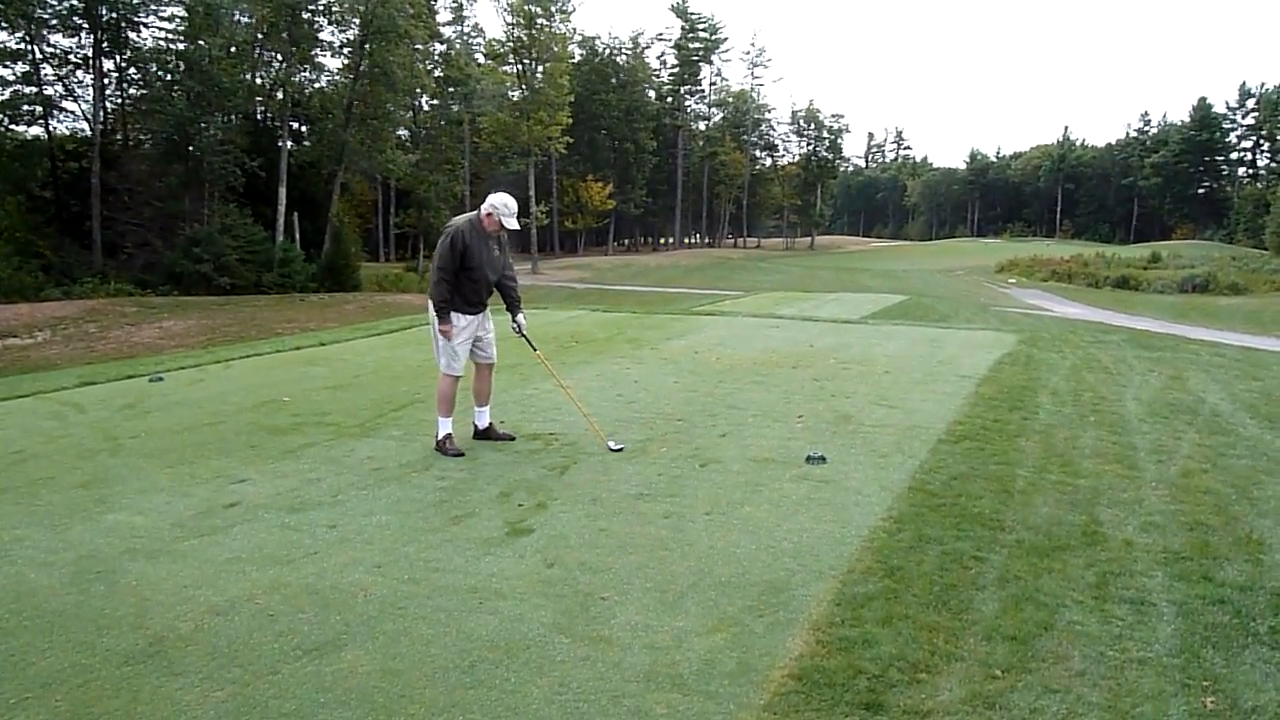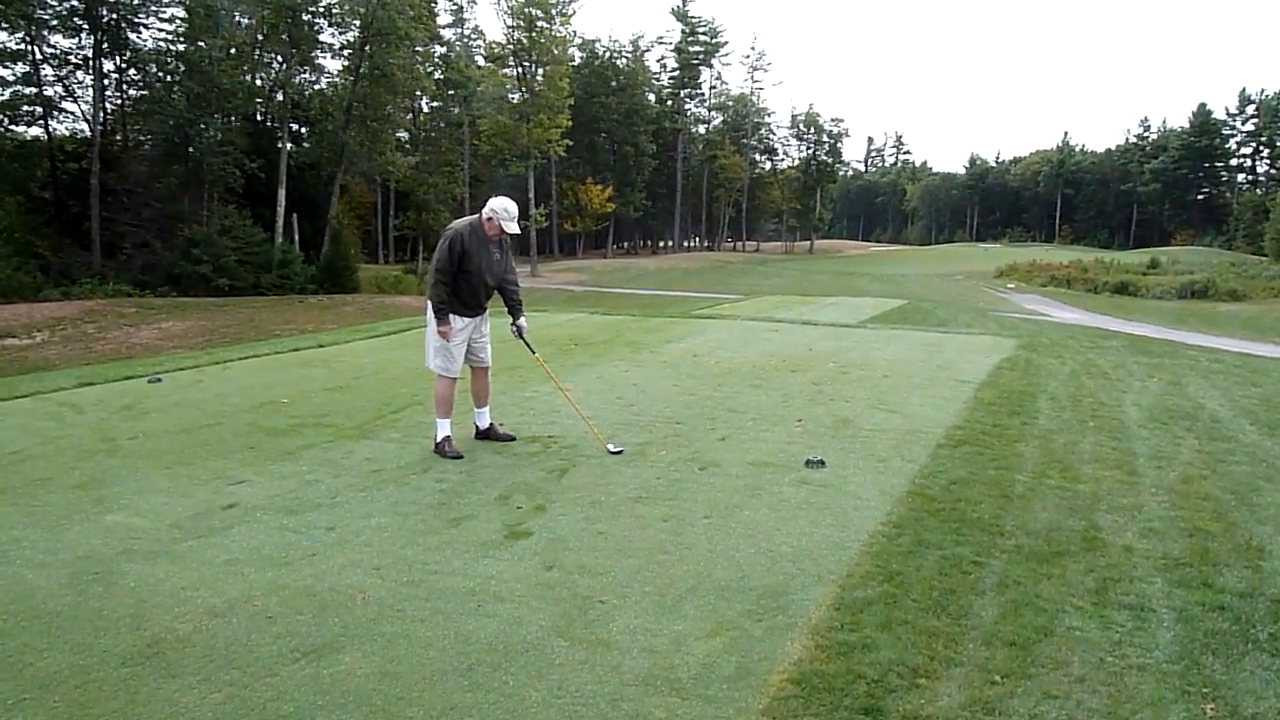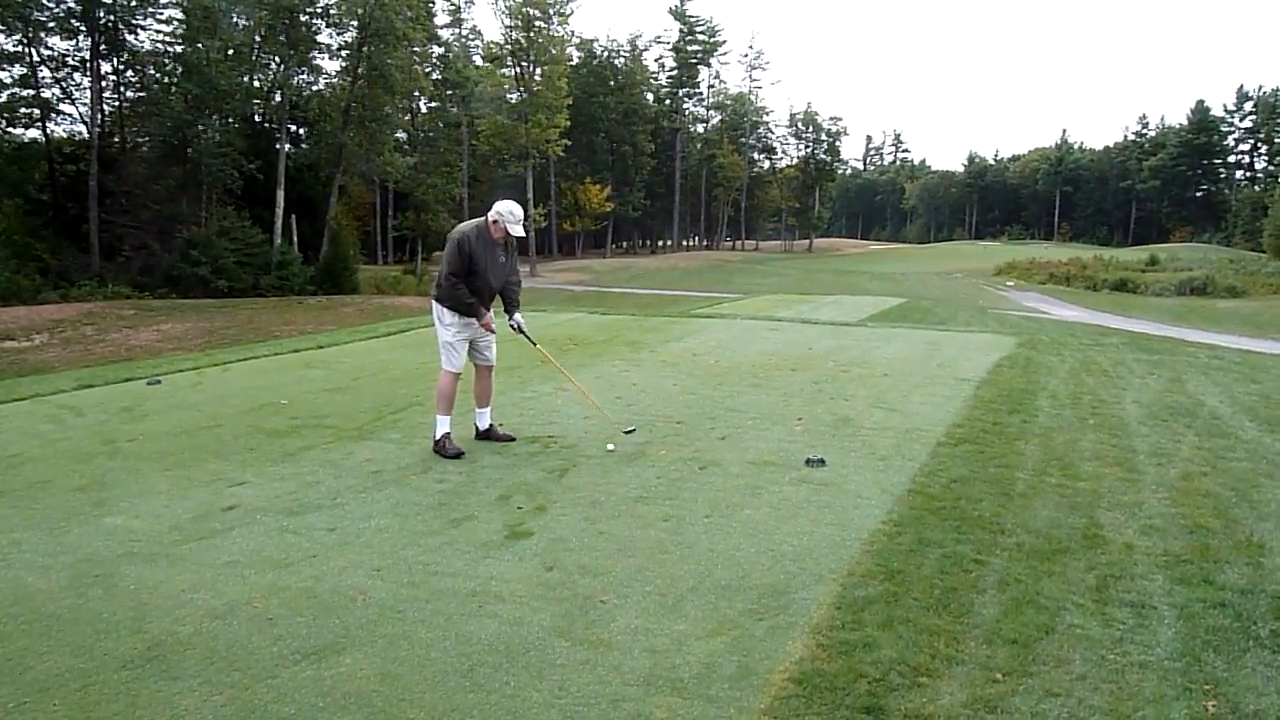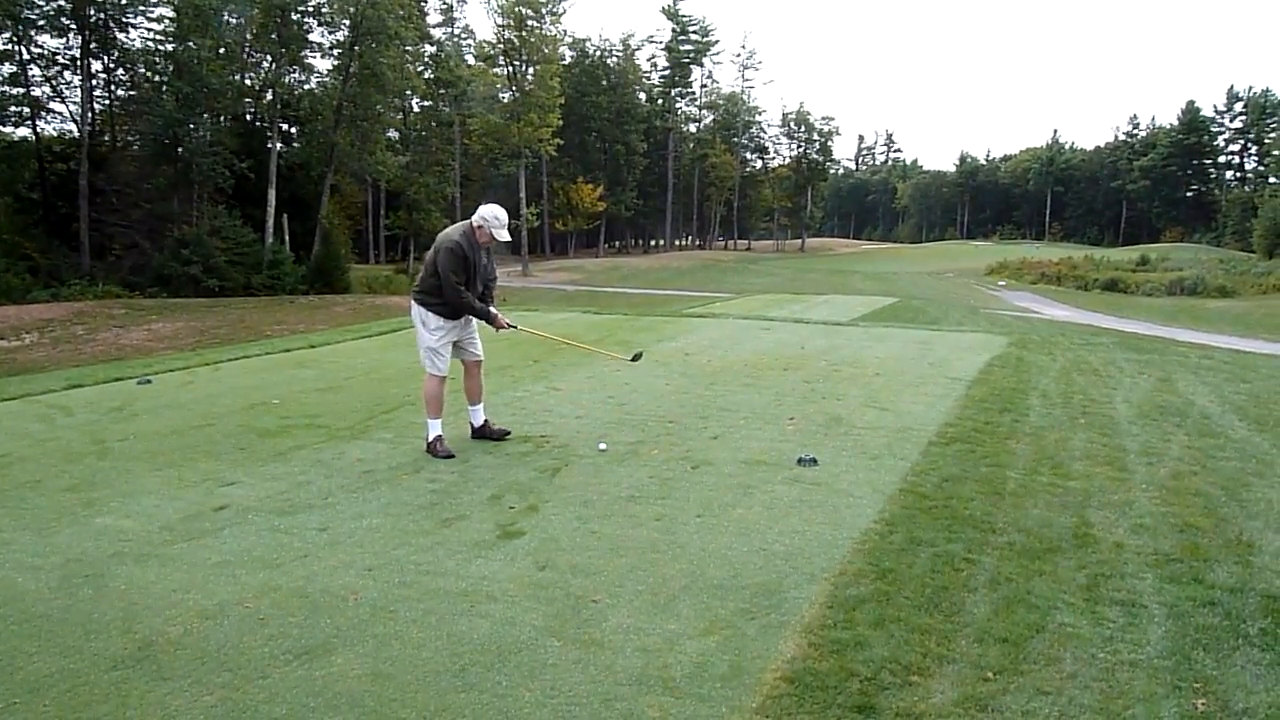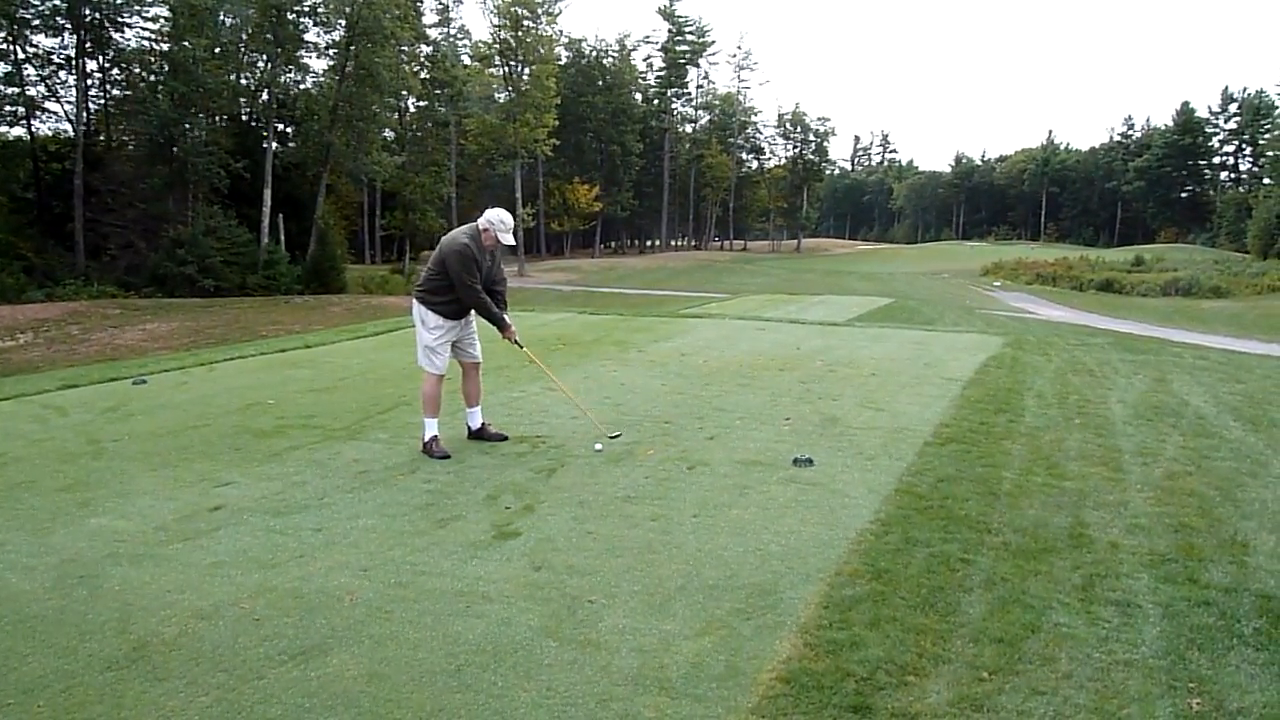
dt=0.4s
person 1, frame 1
left shoulder: (498, 236)
right shoulder: (457, 231)
left elbow: (506, 275)
right elbow: (440, 276)
left wrist: (515, 310)
right wrist: (443, 317)
left hip: (480, 311)
right hip: (454, 313)
left knee: (486, 364)
right knee: (452, 371)
left ankle: (483, 425)
right ankle: (444, 434)
person 1, frame 2
left shoulder: (501, 239)
right shoulder: (457, 234)
left elbow: (508, 278)
right elbow: (438, 278)
left wrist: (517, 313)
right wrist: (442, 318)
left hip: (478, 313)
right hip: (451, 314)
left knee: (481, 368)
right knee: (447, 373)
left ankle: (483, 425)
right ankle: (442, 437)
person 1, frame 3
left shoulder: (507, 241)
right shoulder: (463, 237)
left elbow: (511, 278)
right elbow: (450, 281)
left wrist: (513, 310)
right wrist: (479, 312)
left hip: (482, 313)
right hip: (453, 311)
left knee: (486, 367)
right knee: (452, 369)
left ankle: (484, 426)
right ankle: (442, 435)
person 1, frame 4
left shoulder: (483, 241)
right shoulder: (452, 244)
left elbow: (488, 277)
right elbow: (455, 293)
left wrist: (490, 306)
right wrist: (488, 316)
left hip: (462, 312)
right hip: (434, 312)
left knee: (474, 363)
right knee: (437, 372)
left ankle: (479, 423)
right ankle: (434, 437)
person 1, frame 5
left shoulder: (489, 244)
right shoulder: (460, 247)
left elbow: (497, 281)
right elbow: (473, 294)
left wrist: (503, 314)
right wrist: (501, 324)
left hip: (462, 312)
right hip: (434, 311)
left knee: (472, 365)
right knee: (435, 371)
left ankle: (476, 425)
right ankle: (430, 437)
